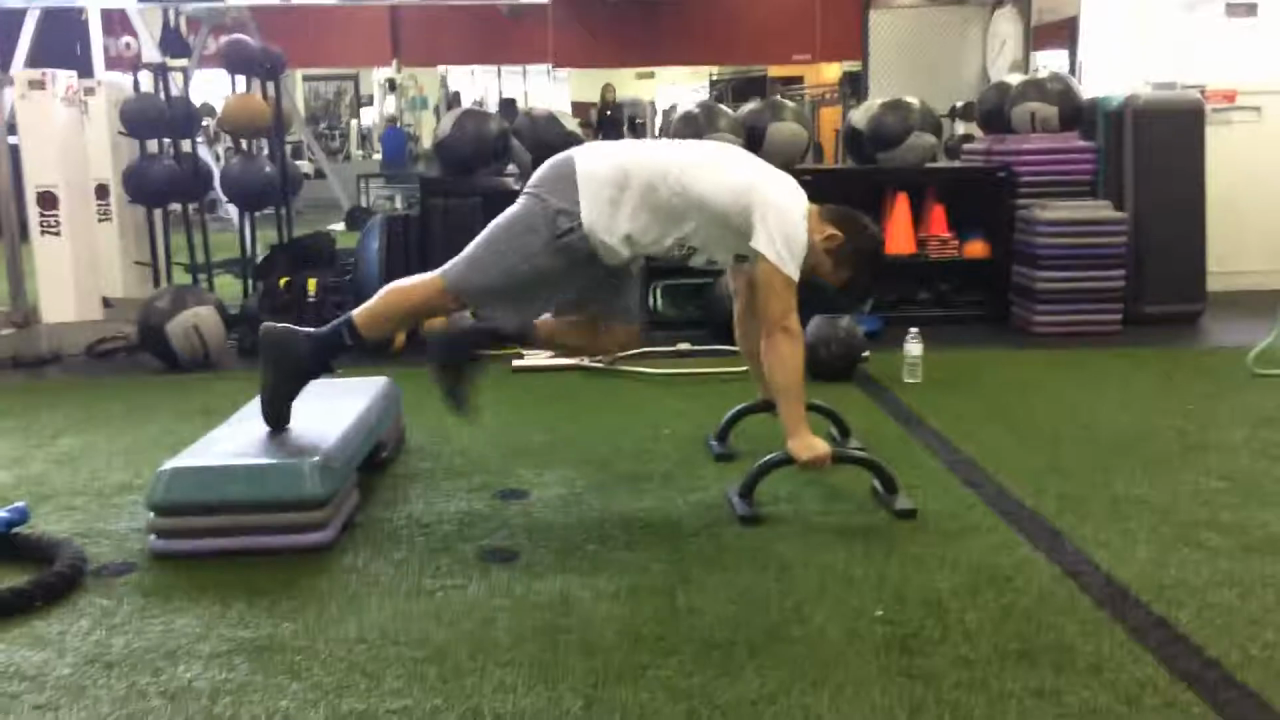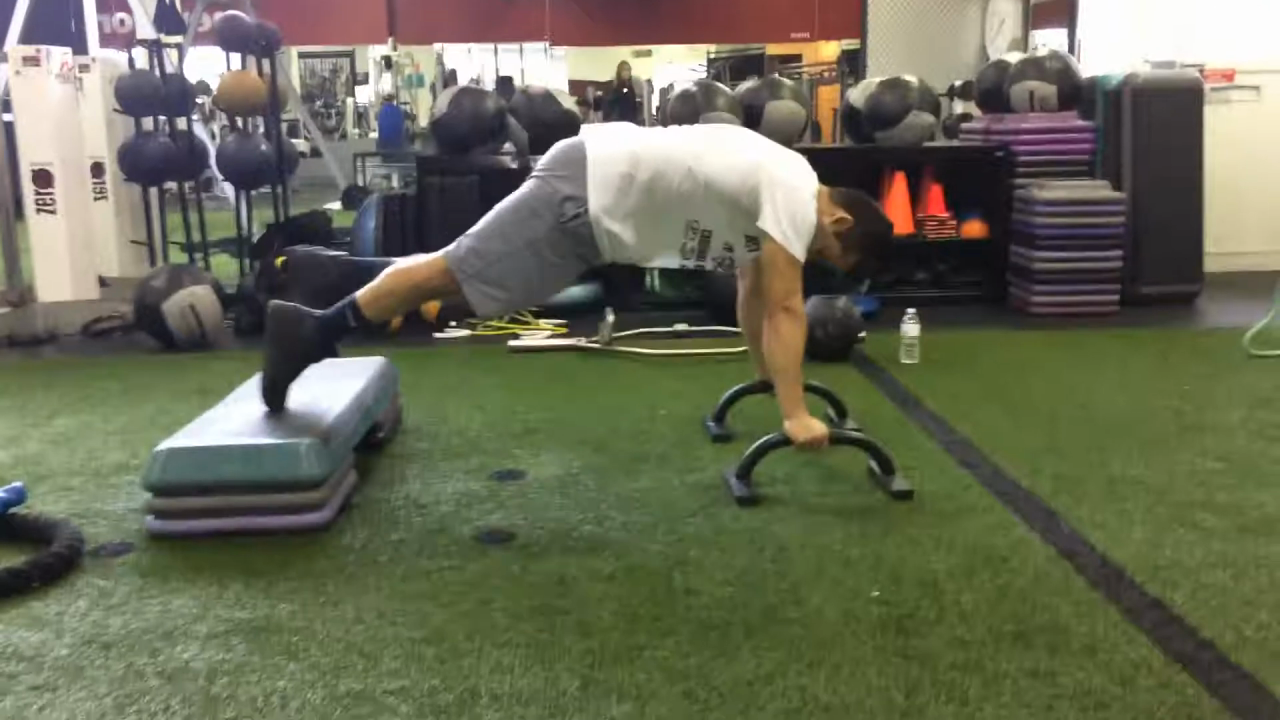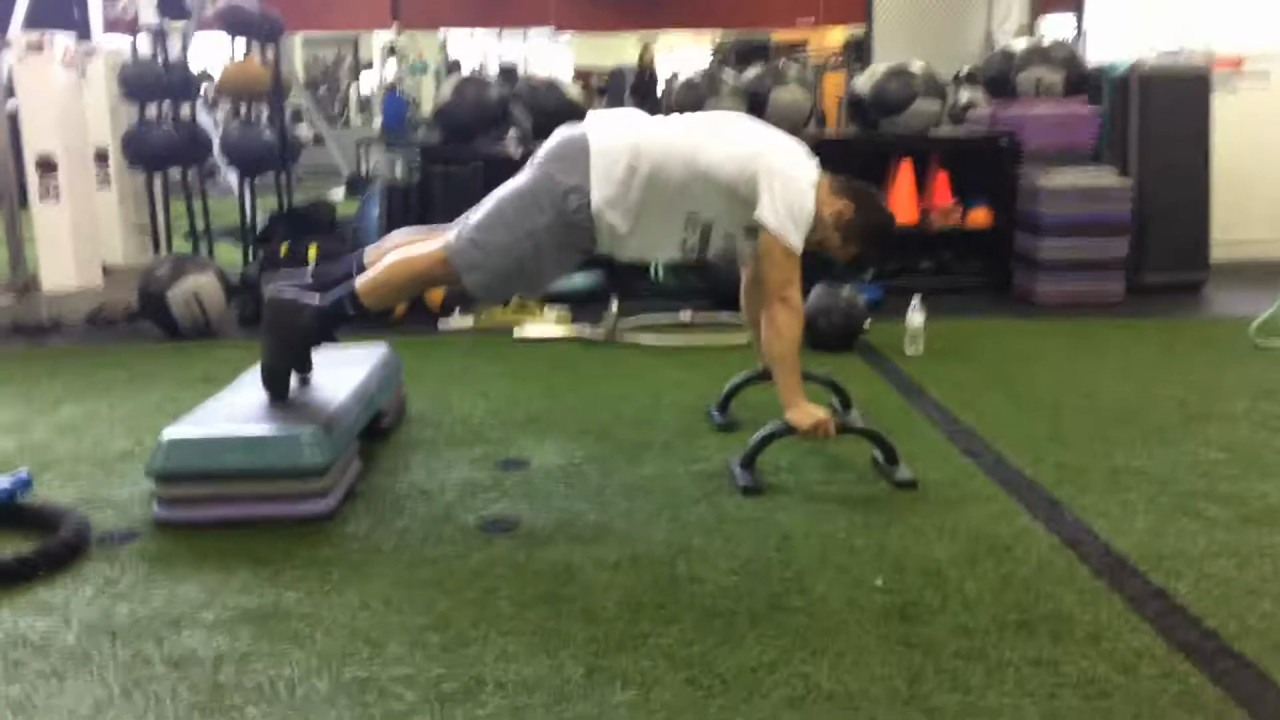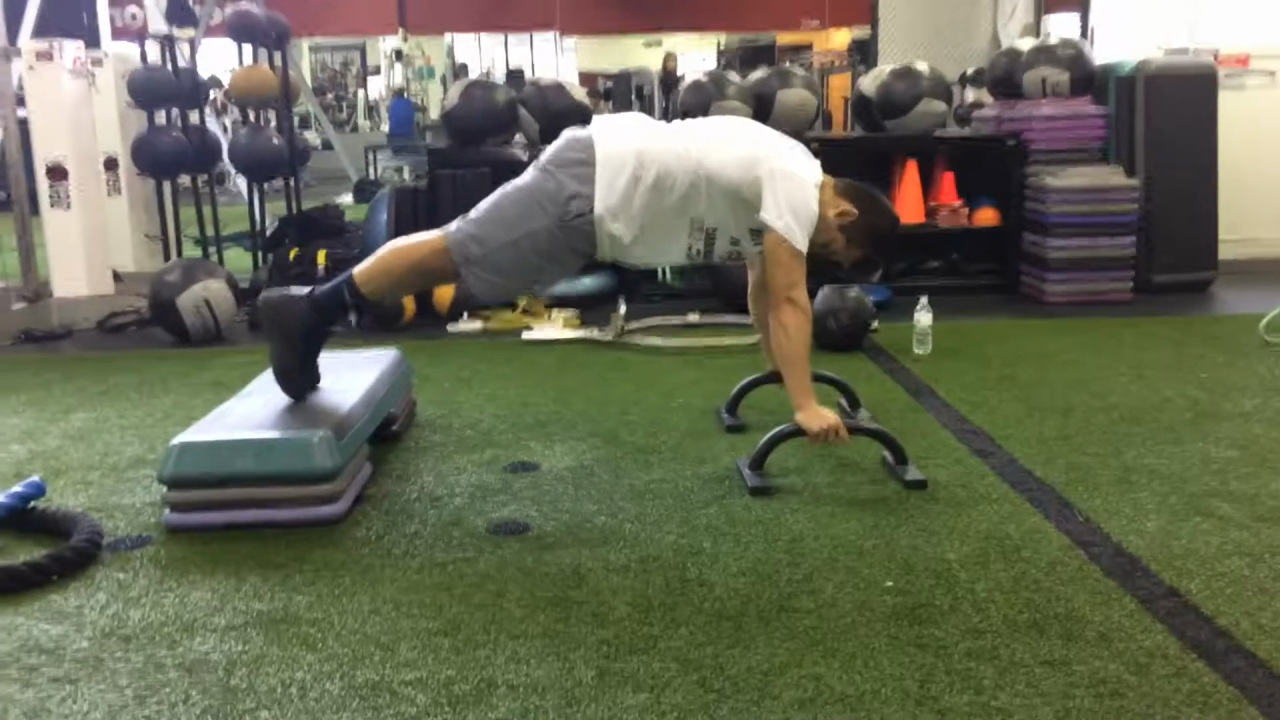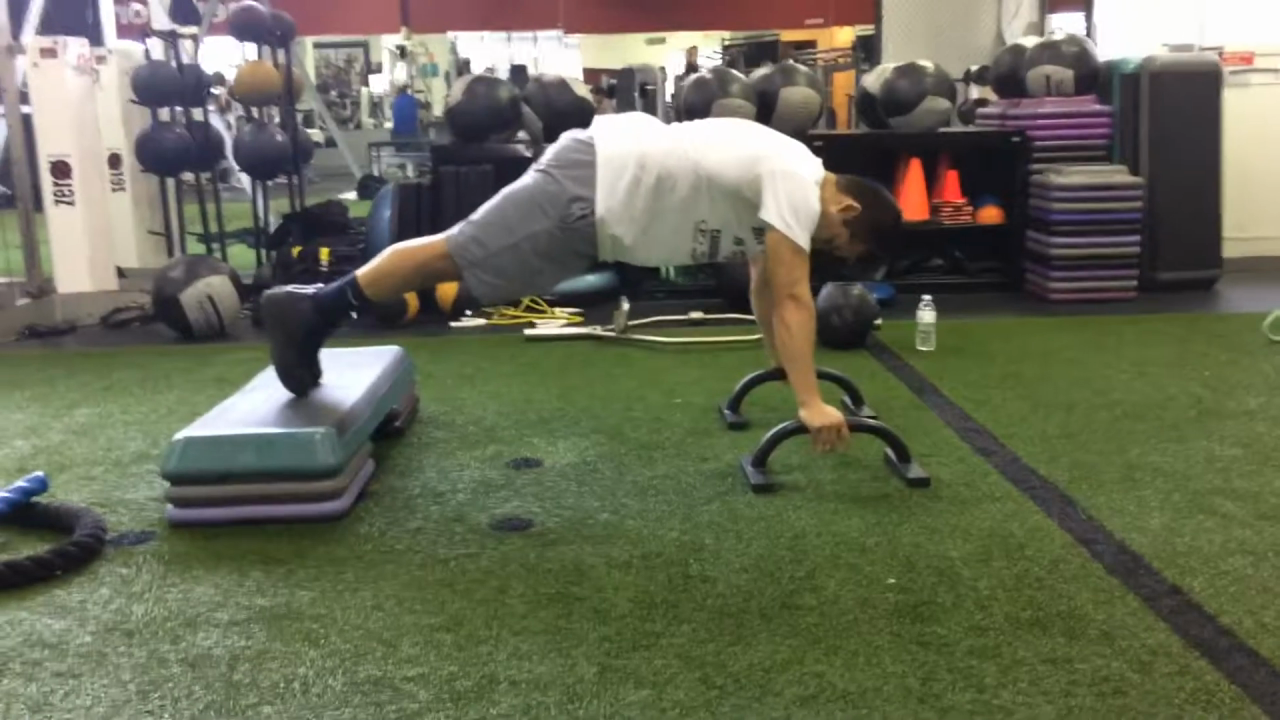
dt=0.2s
person 1, frame 1
left shoulder: (766, 209)
right shoulder: (785, 217)
left elbow: (748, 307)
right elbow: (782, 328)
left wrist: (769, 395)
right wrist: (798, 433)
left hip: (600, 207)
right hip: (580, 205)
left knee: (614, 332)
right knee: (452, 288)
left ankle: (468, 344)
right ankle: (304, 349)
person 1, frame 2
left shoulder: (773, 191)
right shoulder: (796, 199)
left elbow: (754, 291)
right elbow: (785, 309)
left wrist: (767, 374)
right wrist: (795, 414)
left hip: (600, 185)
right hip: (587, 193)
left knee: (464, 265)
right knee: (456, 270)
right ankle: (311, 331)
person 1, frame 3
left shoulder: (777, 176)
right shoulder: (794, 189)
left elbow: (756, 282)
right elbow: (782, 299)
left wrist: (771, 366)
right wrist: (795, 403)
left hip: (598, 168)
right hip: (589, 183)
left knee: (454, 241)
right knee: (453, 260)
left ankle: (319, 288)
right ankle: (308, 319)
person 1, frame 4
left shoulder: (780, 180)
right shoulder: (797, 191)
left elbow: (762, 285)
right elbow: (788, 300)
left wrist: (780, 366)
right wrist: (805, 405)
left hip: (601, 172)
right hip: (592, 190)
left knee: (456, 250)
right knee: (450, 256)
left ankle: (313, 309)
right ankle: (308, 311)
person 1, frame 5
left shoulder: (782, 181)
right shoulder: (798, 189)
left elbow: (765, 282)
right elbow: (792, 298)
left wrist: (783, 365)
right wrist: (810, 401)
left hip: (604, 175)
right hip: (593, 189)
left knee: (458, 252)
right knee: (453, 254)
left ankle: (317, 304)
right ankle: (310, 310)
